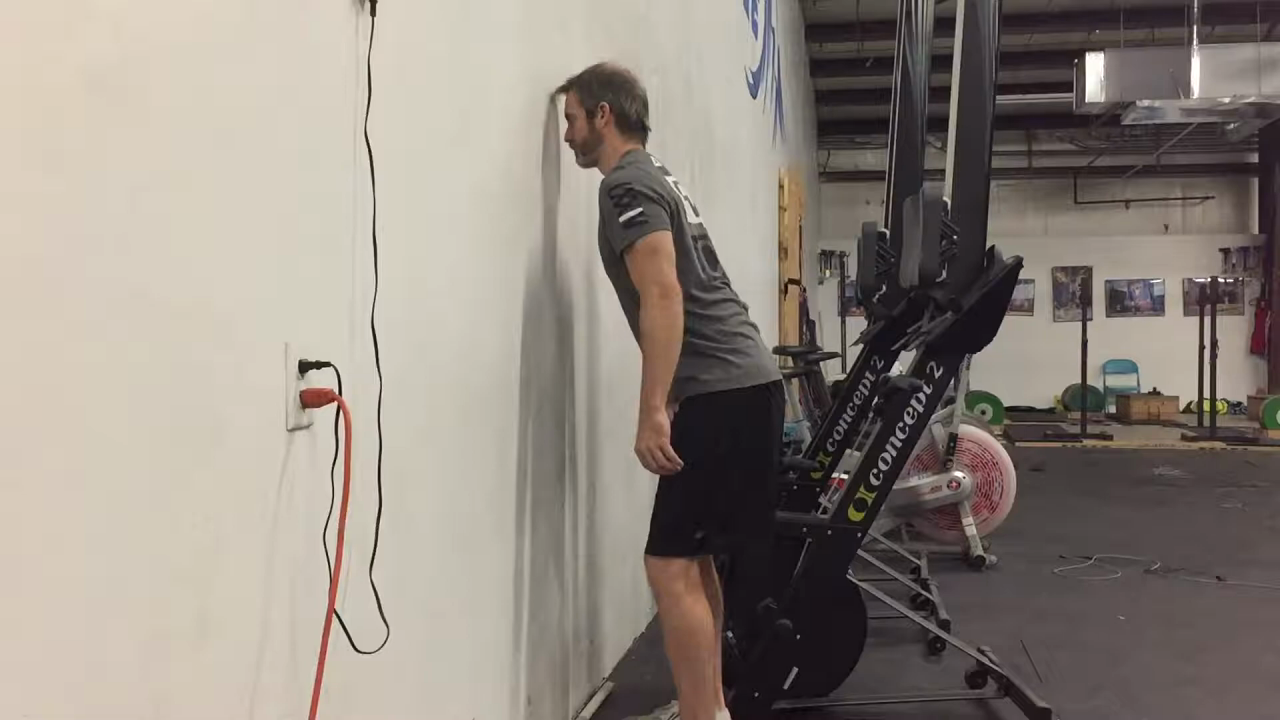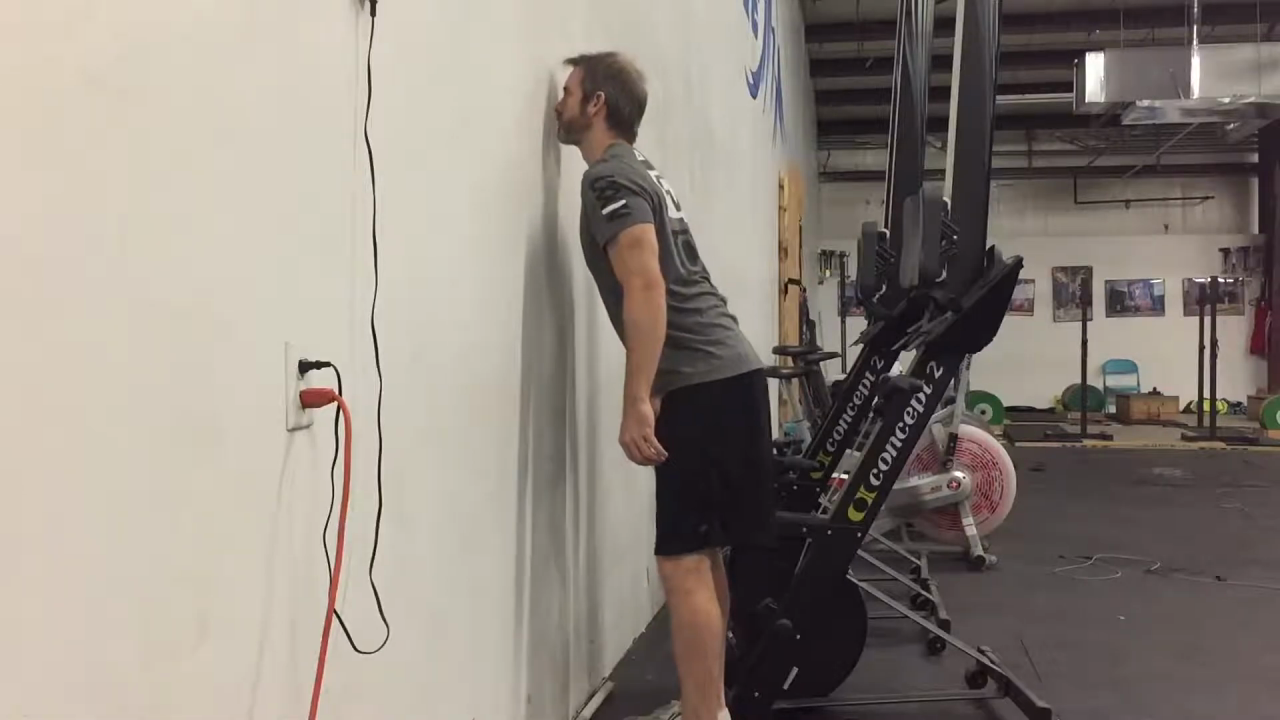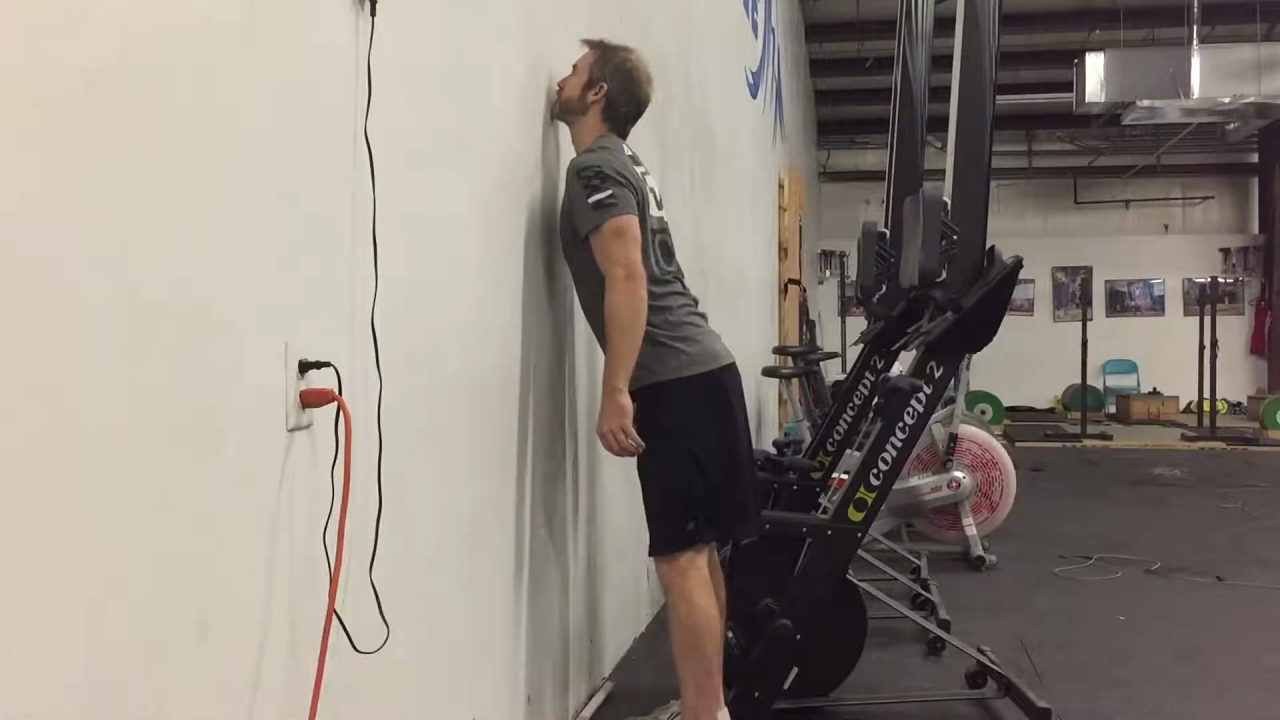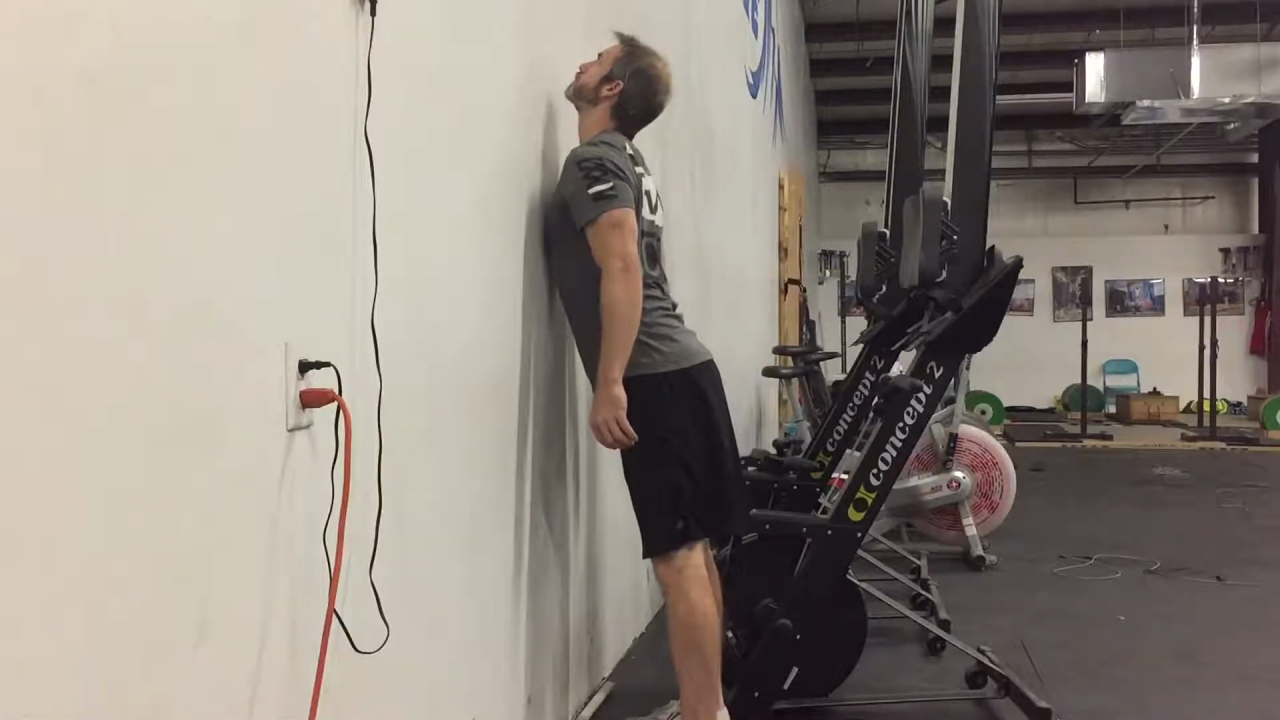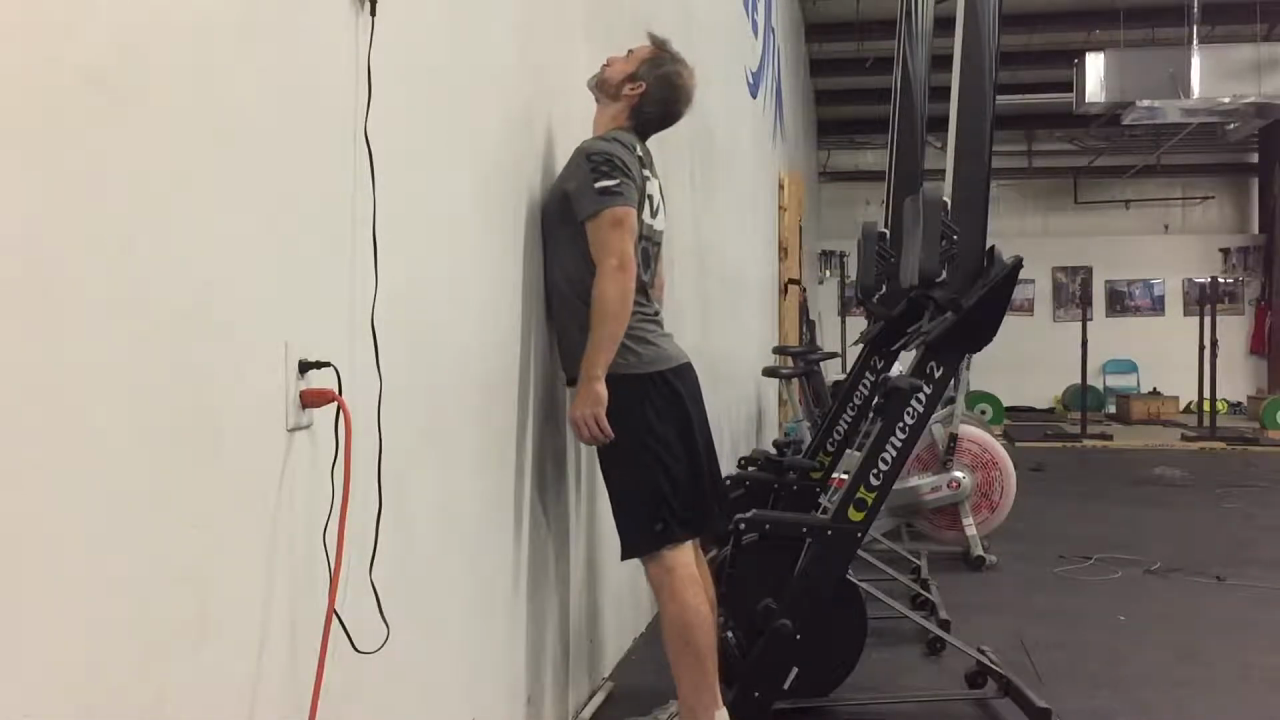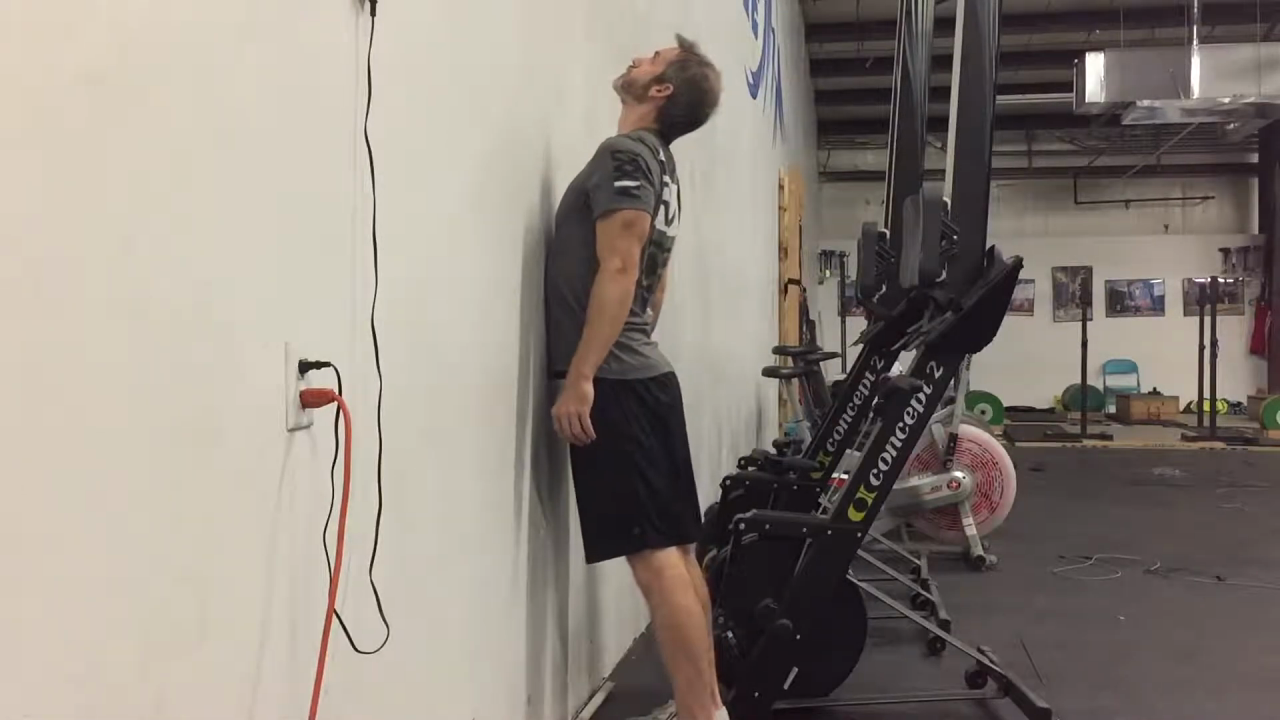
dt=0.7s
person 1, frame 1
left shoulder: (627, 186)
right shoulder: (653, 178)
left elbow: (664, 296)
left wrist: (652, 412)
right wrist: (670, 403)
left hip: (723, 393)
right hip: (742, 382)
left knee: (671, 565)
right knee: (692, 557)
person 1, frame 2
left shoulder: (608, 178)
right shoulder: (636, 171)
left elbow: (646, 288)
left wrist: (636, 404)
right wrist: (654, 394)
left hip: (705, 385)
right hip: (725, 373)
left knee: (683, 563)
right knee: (701, 554)
person 1, frame 3
left shoulder: (594, 168)
right shoulder: (623, 165)
left elbow: (627, 280)
left wrist: (614, 394)
right wrist: (628, 387)
left hip: (675, 380)
right hip: (701, 369)
left knee: (680, 558)
right knee: (698, 550)
person 1, frame 4
left shoulder: (594, 161)
right shoulder: (626, 162)
left elbow: (622, 272)
left wrist: (609, 385)
left hip: (655, 379)
right hip: (681, 369)
left knee: (677, 554)
right knee: (693, 547)
person 1, frame 5
left shoulder: (602, 156)
right shoulder: (635, 162)
left elbow: (615, 268)
left wrist: (593, 379)
left hip: (632, 380)
right hip: (660, 369)
left knee: (667, 553)
right knee: (683, 547)
person 1, frame 6
left shoulder: (625, 154)
right shoulder: (656, 163)
left elbow: (617, 271)
left wrist: (579, 378)
left hip: (613, 385)
right hip: (643, 376)
left knee: (653, 554)
right knee: (672, 548)
